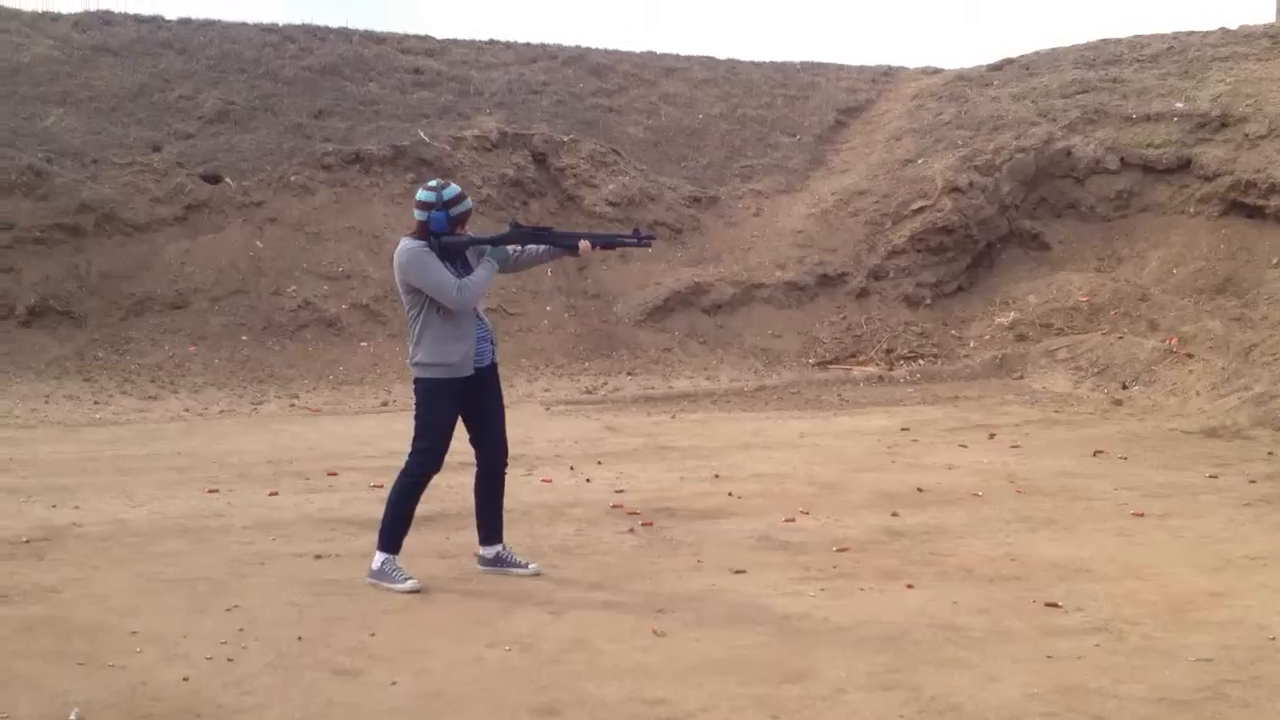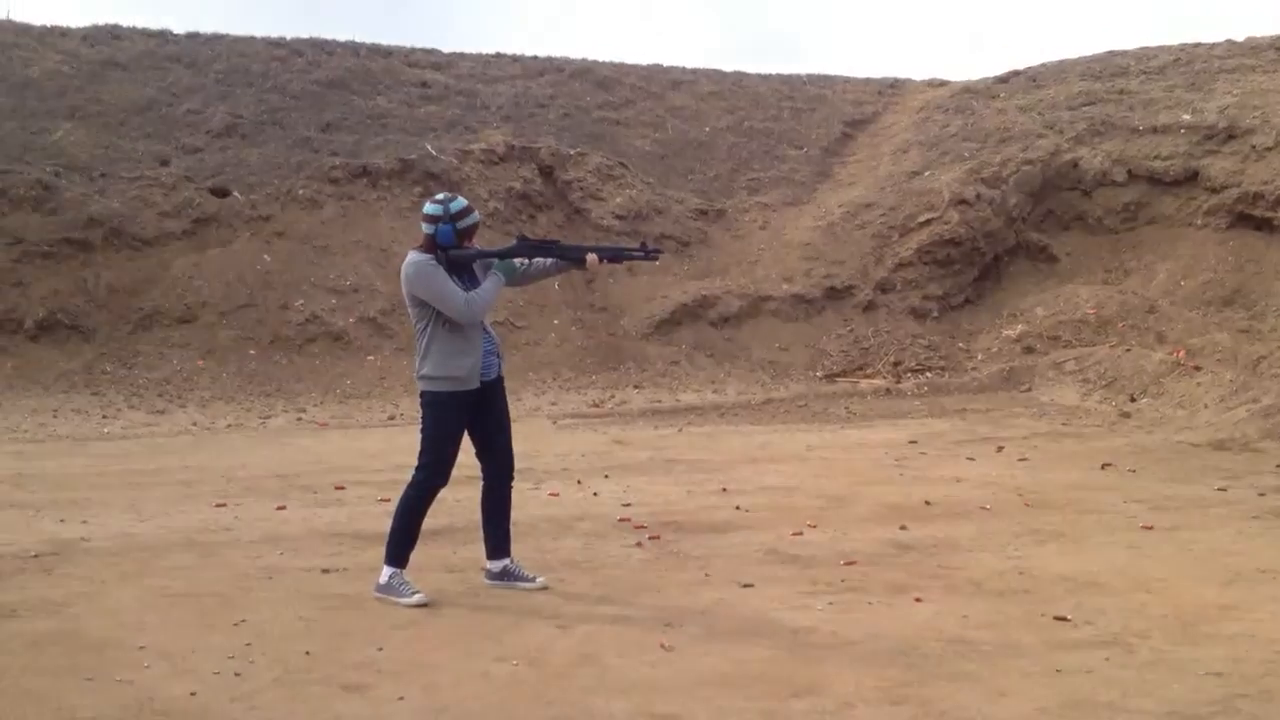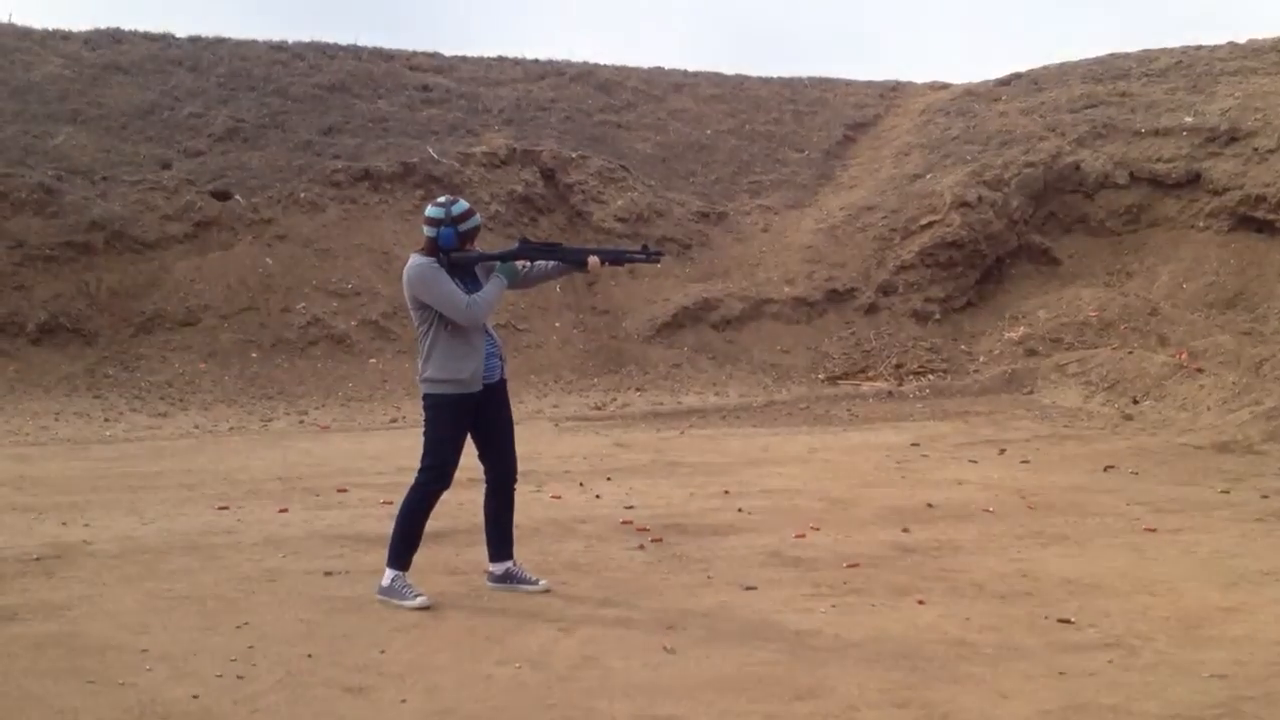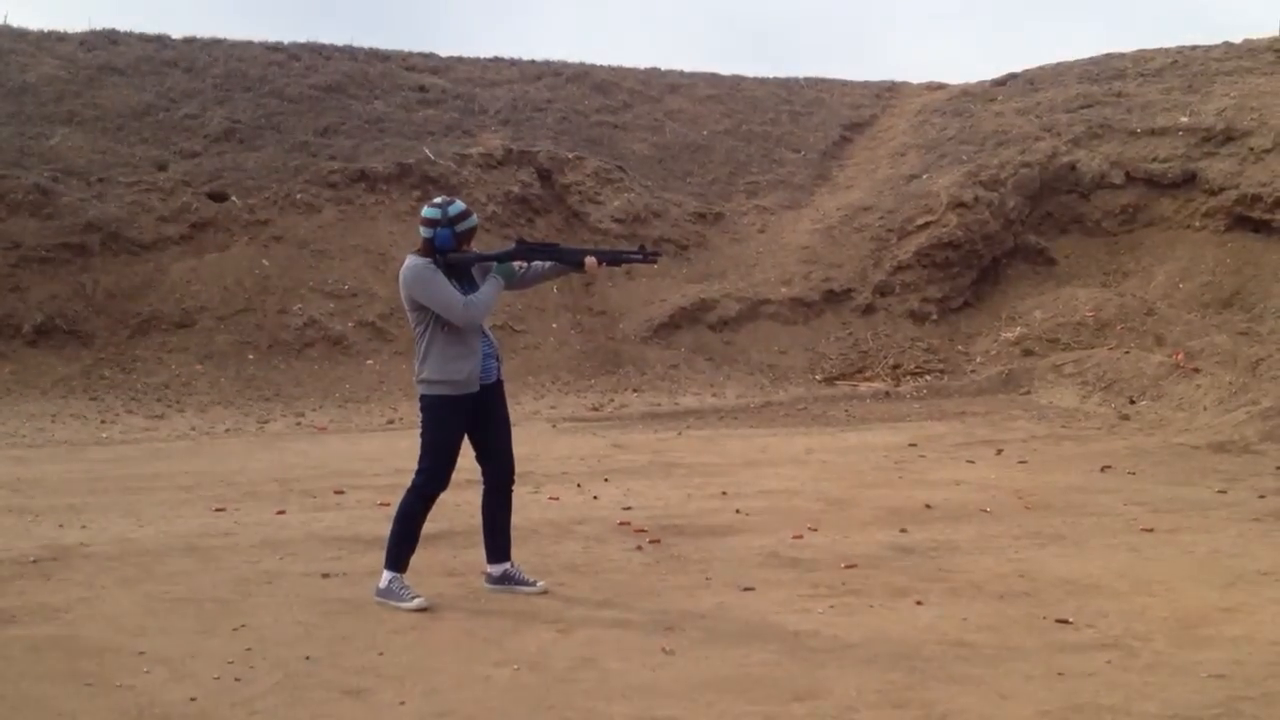
dt=0.3s
person 1, frame 1
left shoulder: (461, 246)
right shoulder: (412, 254)
left elbow: (514, 257)
right elbow: (460, 297)
left wrist: (568, 247)
right wrist: (489, 263)
left hip: (480, 368)
right hip: (439, 376)
left knee: (494, 457)
right knee: (423, 464)
left ankle: (492, 549)
right ankle: (383, 560)
person 1, frame 2
left shoulder: (466, 258)
right shoulder: (419, 268)
left elbow: (522, 270)
right elbow: (468, 309)
left wrist: (574, 260)
right wrist: (497, 276)
left hip: (486, 381)
right hip: (446, 389)
left knee: (500, 471)
right knee: (430, 477)
left ankle: (499, 564)
right ankle: (391, 574)
person 1, frame 3
left shoulder: (471, 262)
right shoulder: (421, 271)
left elbow: (523, 274)
right elbow: (470, 312)
left wrist: (576, 263)
right wrist: (499, 278)
left hip: (489, 384)
right hip: (448, 392)
left knee: (503, 473)
right knee: (433, 480)
left ankle: (502, 566)
right ankle: (393, 577)
person 1, frame 4
left shoulder: (466, 263)
right shoulder: (418, 271)
left elbow: (520, 275)
right elbow: (467, 313)
left wrist: (572, 264)
right wrist: (496, 278)
left hip: (486, 384)
right hip: (445, 392)
left knee: (501, 474)
right knee: (430, 482)
left ankle: (500, 568)
right ankle: (390, 578)
